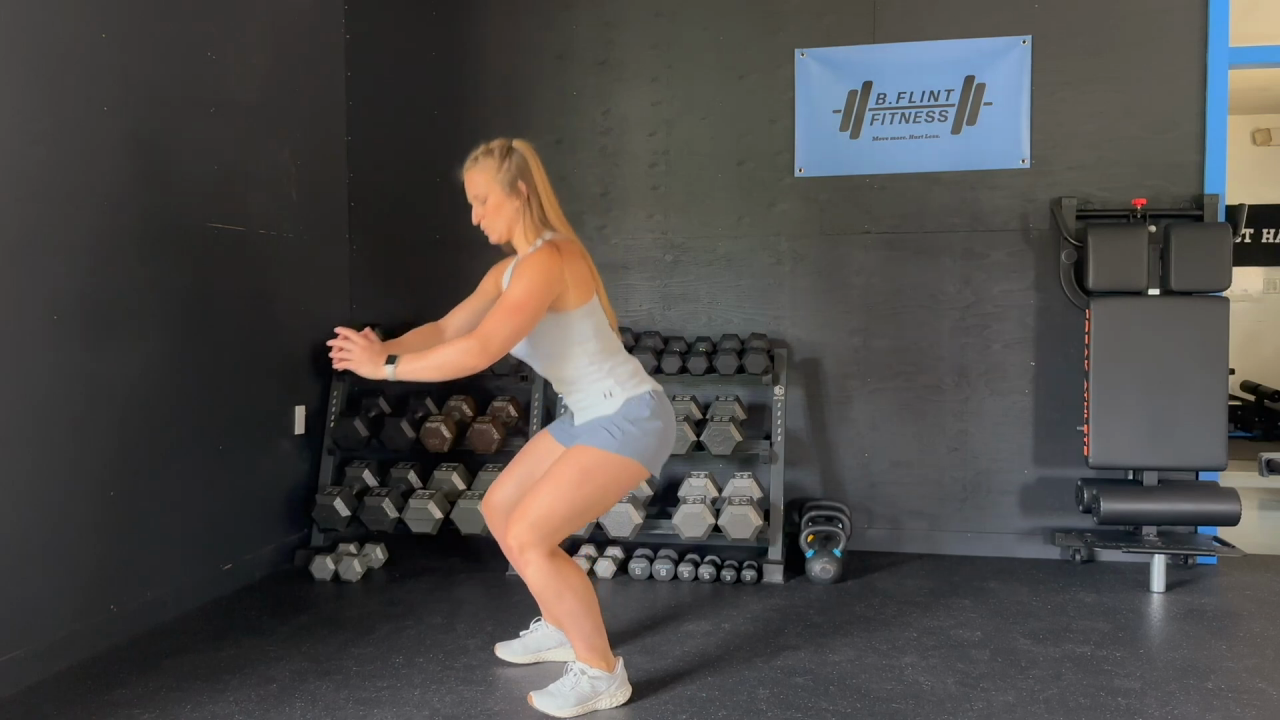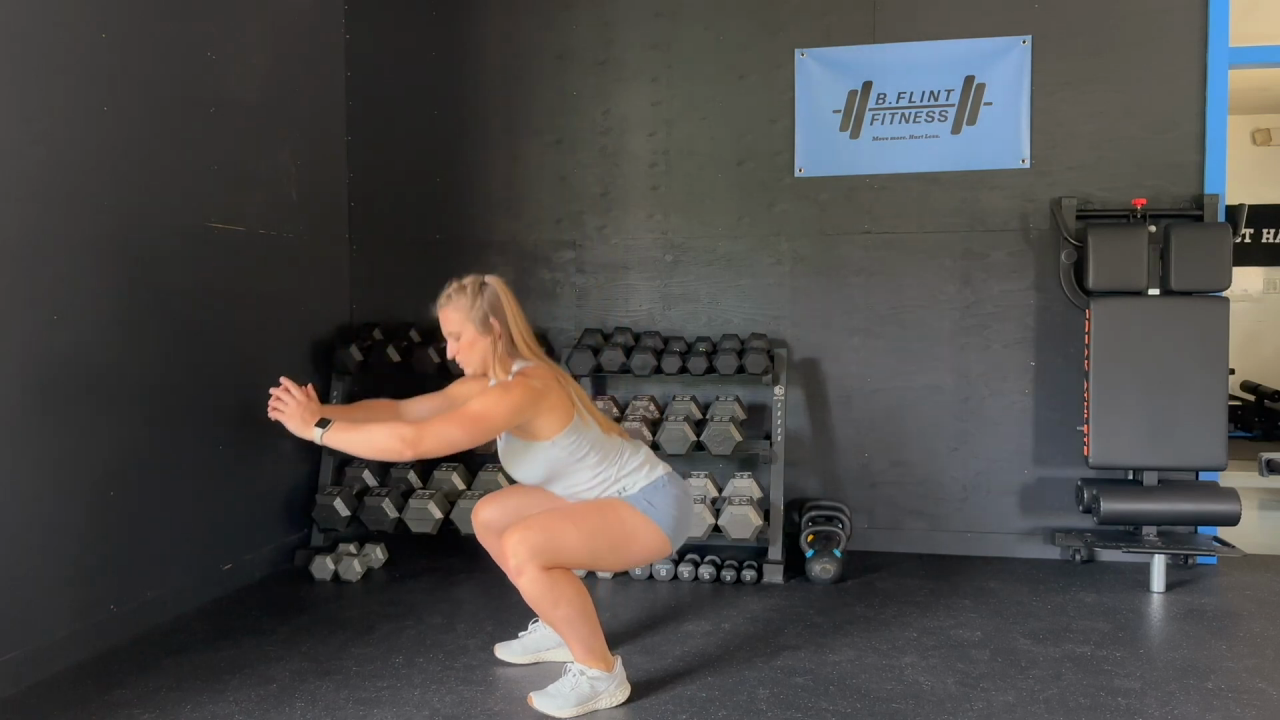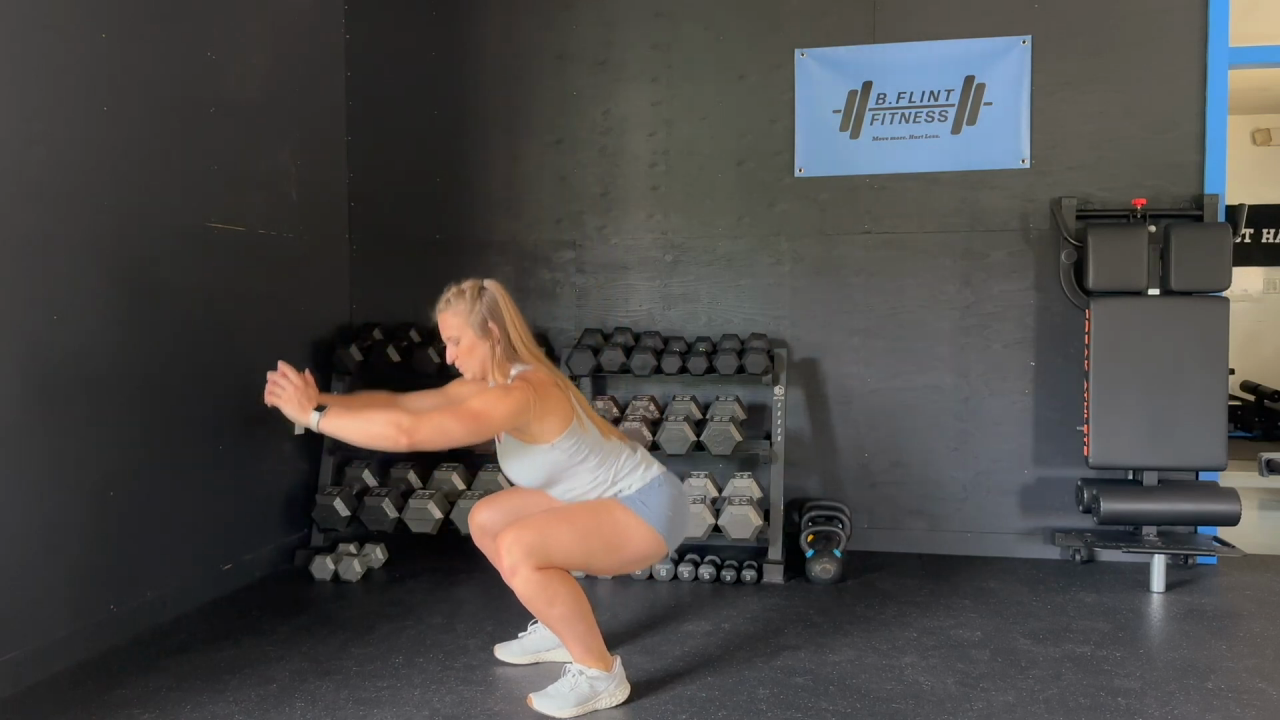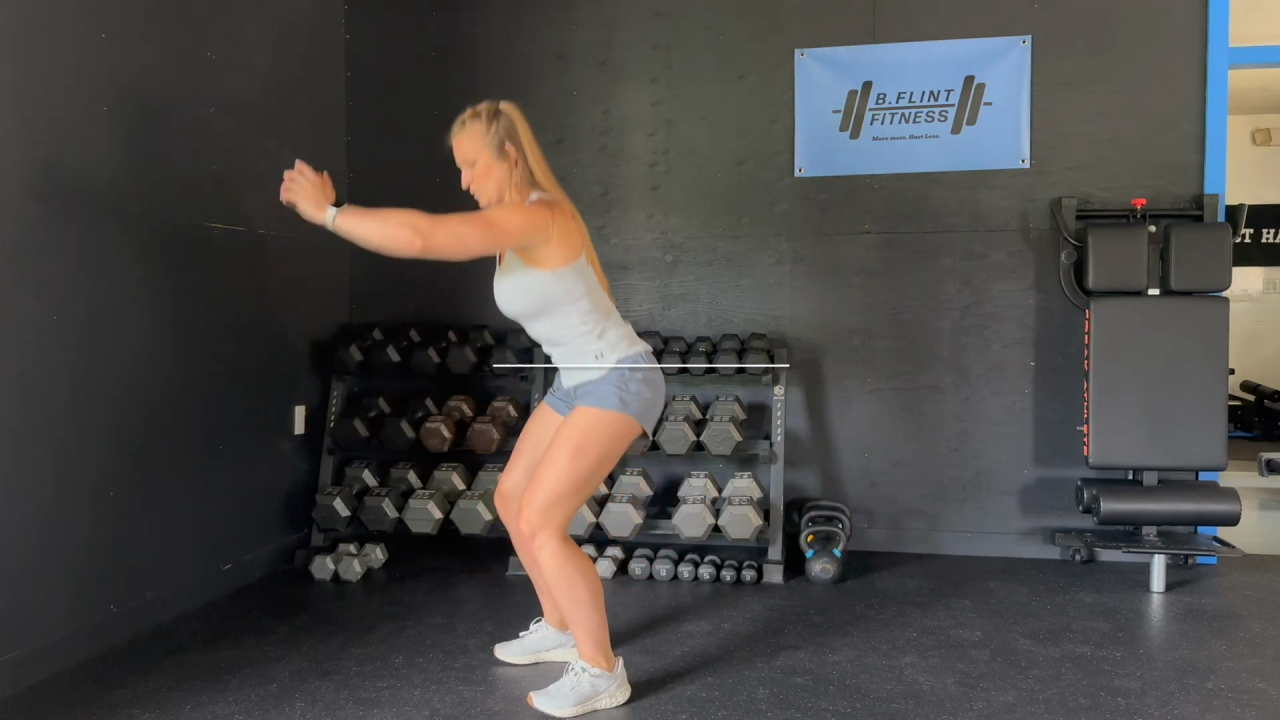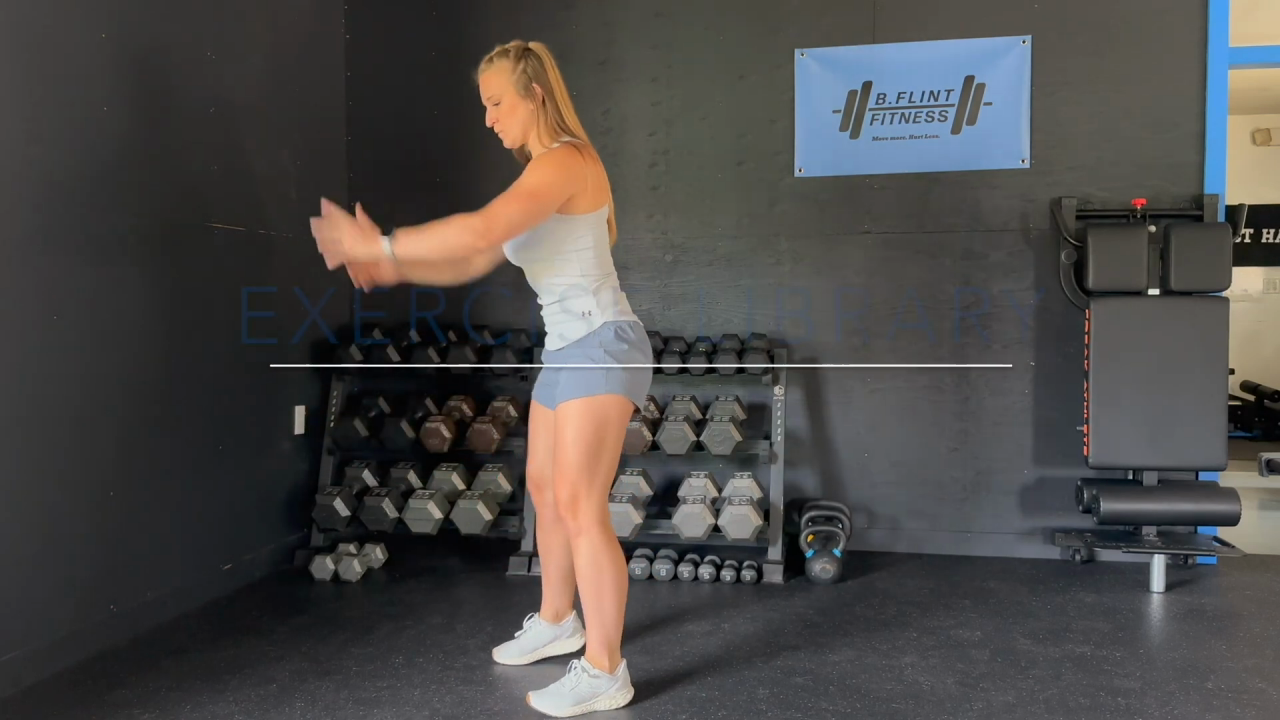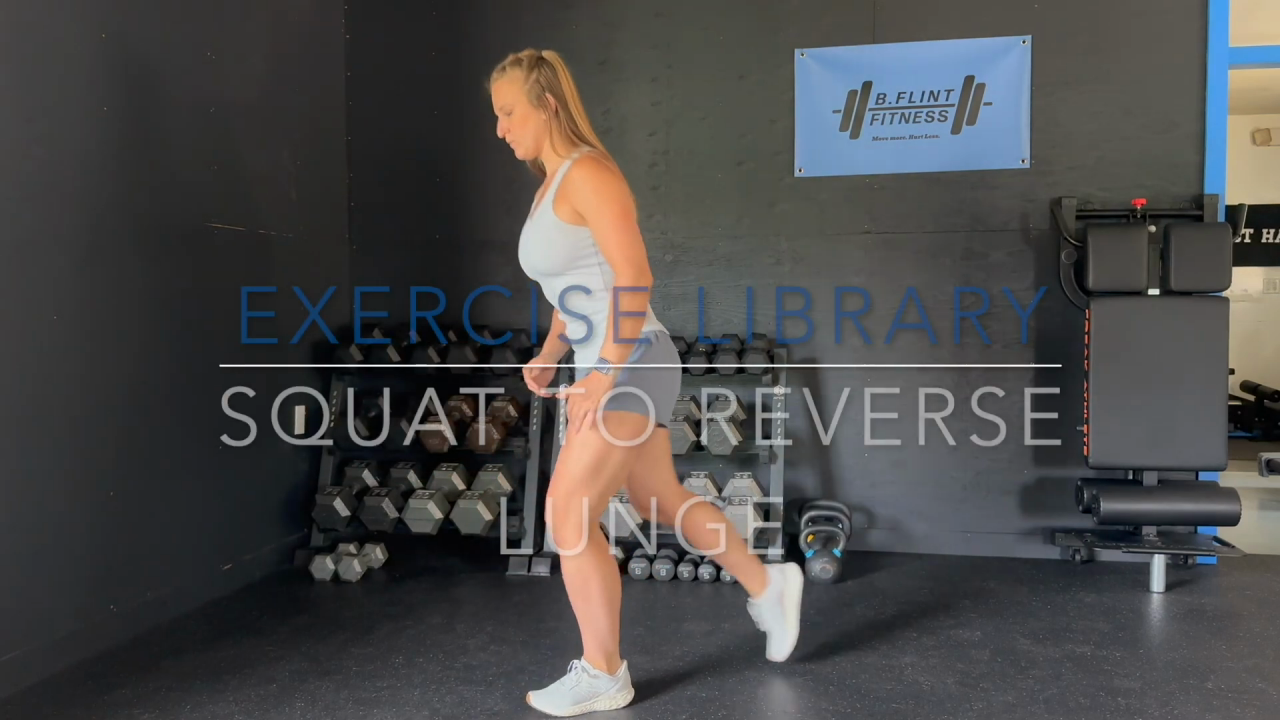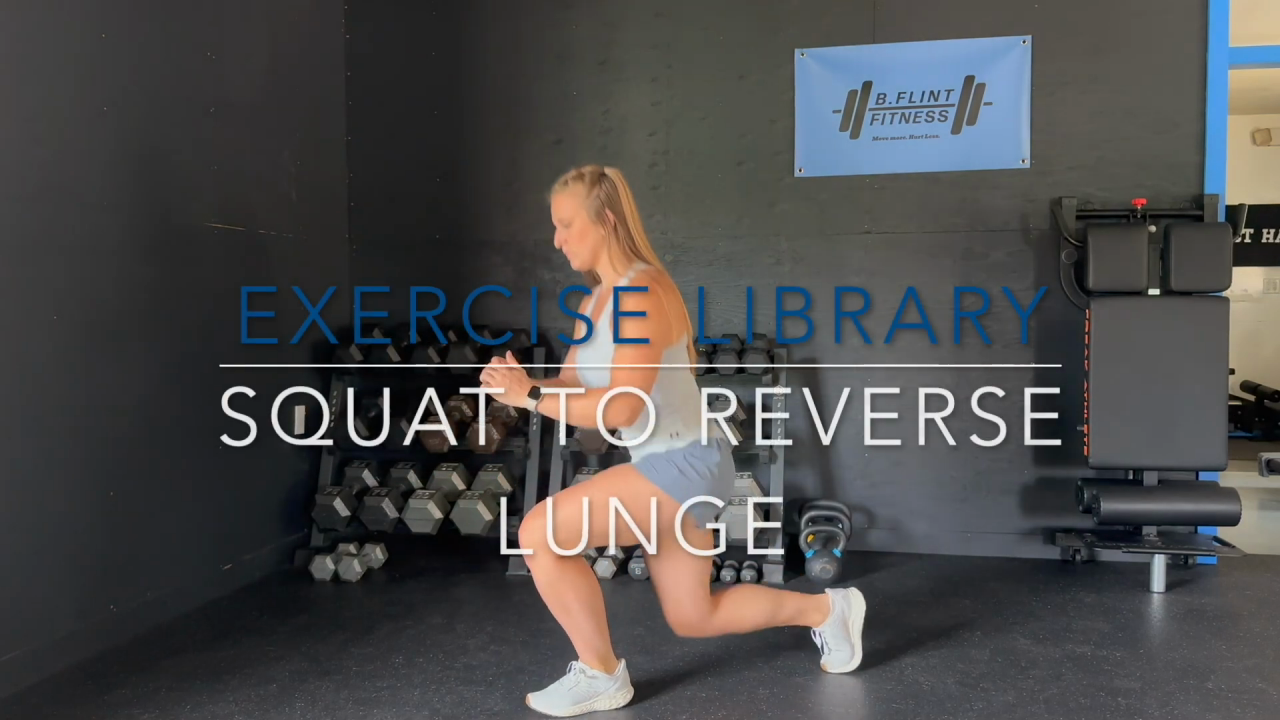
dt=0.4s
person 1, frame 1
left shoulder: (548, 260)
right shoulder: (509, 270)
left elbow: (481, 351)
right elbow: (449, 330)
left wrist: (391, 366)
right wrist: (386, 350)
left hip: (629, 418)
right hip: (596, 414)
left knee: (527, 538)
right knee: (499, 510)
left ankle: (602, 672)
right ankle: (560, 627)
person 1, frame 2
left shoulder: (519, 392)
right shoulder: (490, 384)
left elbow: (414, 442)
right elbow: (404, 411)
left wrist: (318, 429)
right wrist: (325, 412)
left hip: (652, 506)
right hip: (618, 494)
left knee: (521, 547)
right knee: (489, 518)
left ankle: (600, 672)
right ankle: (562, 626)
person 1, frame 3
left shoulder: (520, 395)
right shoulder: (488, 385)
left elbow: (408, 432)
right elbow: (401, 402)
left wrist: (314, 415)
right wrist: (321, 402)
left hip: (649, 509)
right hip: (619, 499)
left knee: (517, 548)
right knee: (486, 522)
left ankle: (598, 672)
right ankle: (560, 628)
person 1, frame 4
left shoulder: (538, 216)
right shoulder: (512, 220)
left elbow: (421, 238)
right elbow: (422, 238)
left wrist: (329, 213)
right wrist: (334, 211)
left hip: (620, 381)
right hip: (582, 383)
left knee: (539, 523)
right knee: (512, 499)
right ankle: (562, 627)
person 1, frame 5
left shoulder: (566, 163)
right shoulder: (542, 170)
left elbow: (478, 233)
right elbow: (473, 259)
left wrist: (379, 245)
right wrist: (393, 265)
left hip: (602, 350)
right hip: (570, 350)
left knee: (579, 511)
right knee: (544, 491)
right ankle: (557, 621)
person 1, frame 6
left shoulder: (588, 172)
right shoulder: (552, 186)
left elbow: (635, 279)
left wrist: (603, 376)
right wrist: (549, 356)
left hip: (630, 367)
right hip: (611, 367)
left knee: (567, 518)
right knee: (661, 503)
right ankle: (768, 585)
person 1, frame 7
left shoulder: (643, 293)
right shoulder: (599, 298)
left elbow: (623, 403)
right elbow: (573, 386)
left wrist: (530, 396)
right wrist: (523, 384)
left hip: (685, 466)
right hip: (668, 465)
left knee: (539, 534)
right knee: (693, 618)
left ankle: (600, 674)
right ankle: (827, 611)
